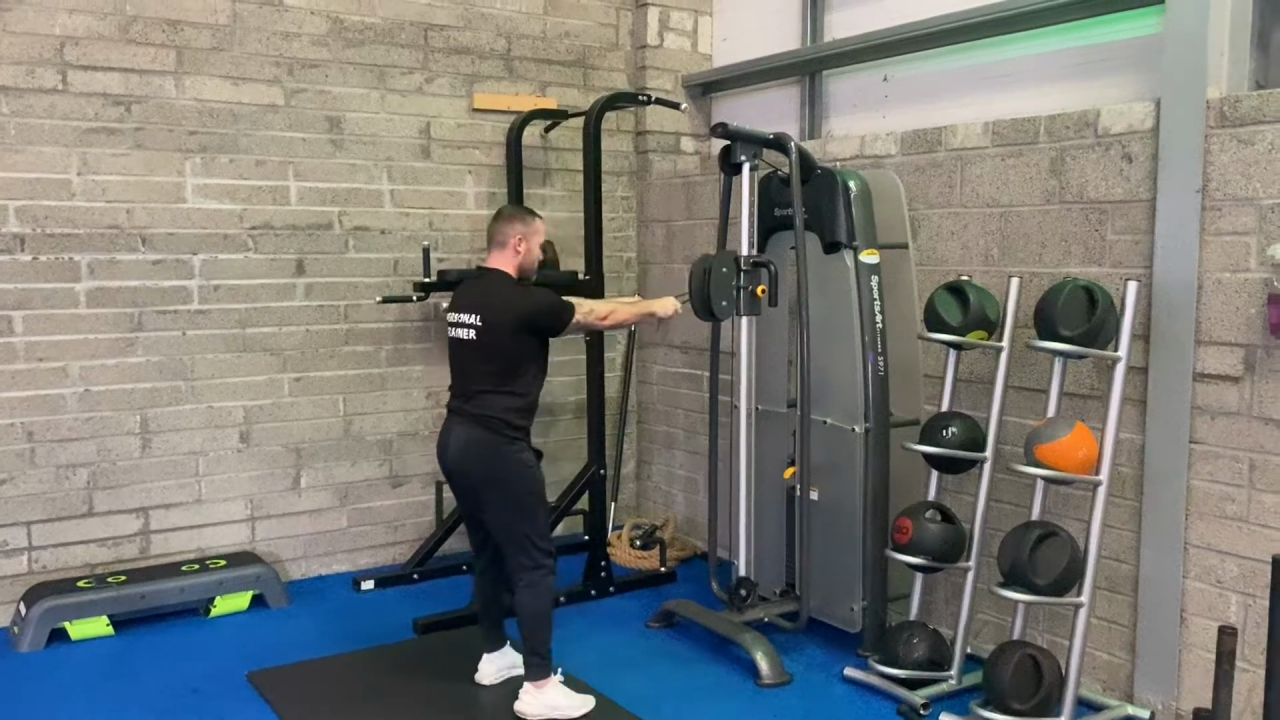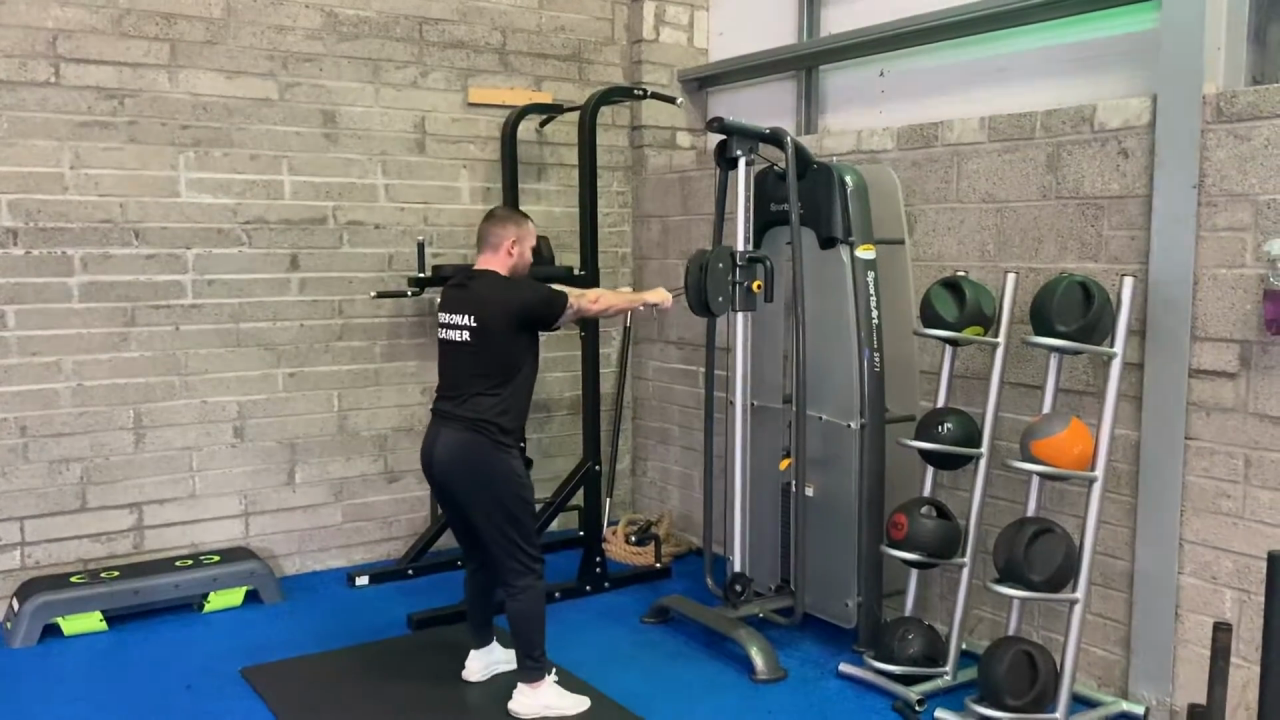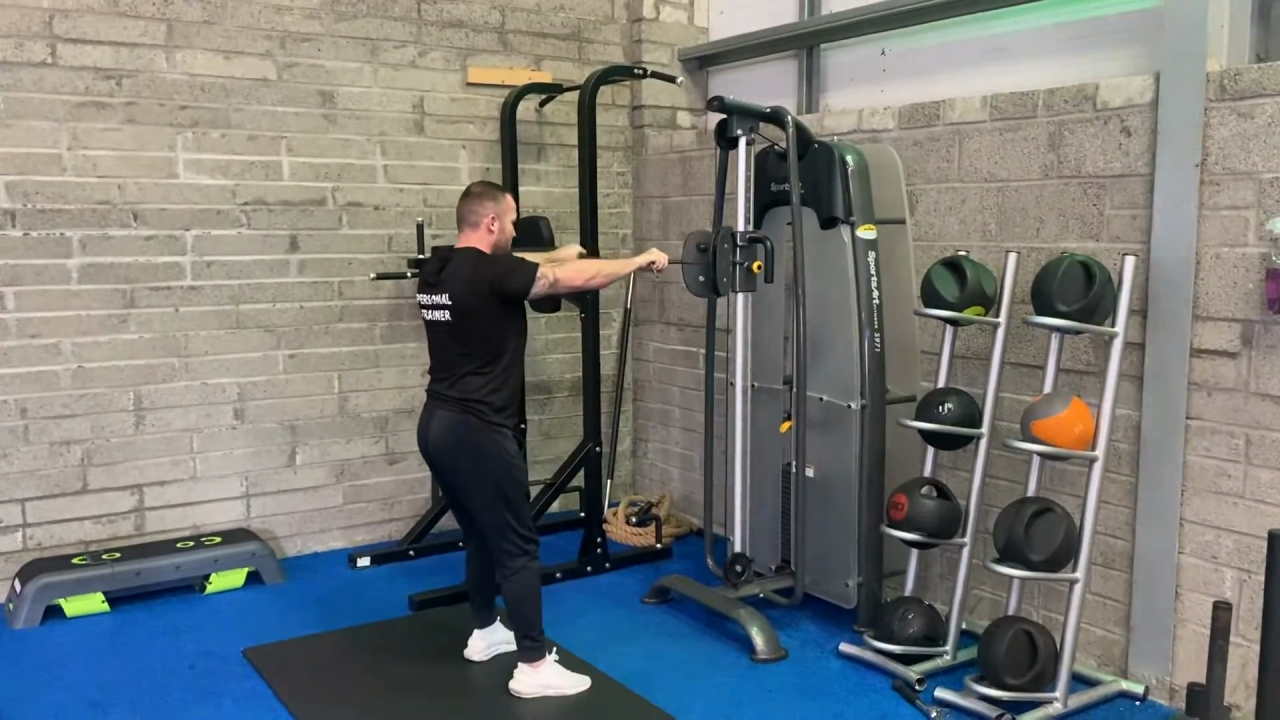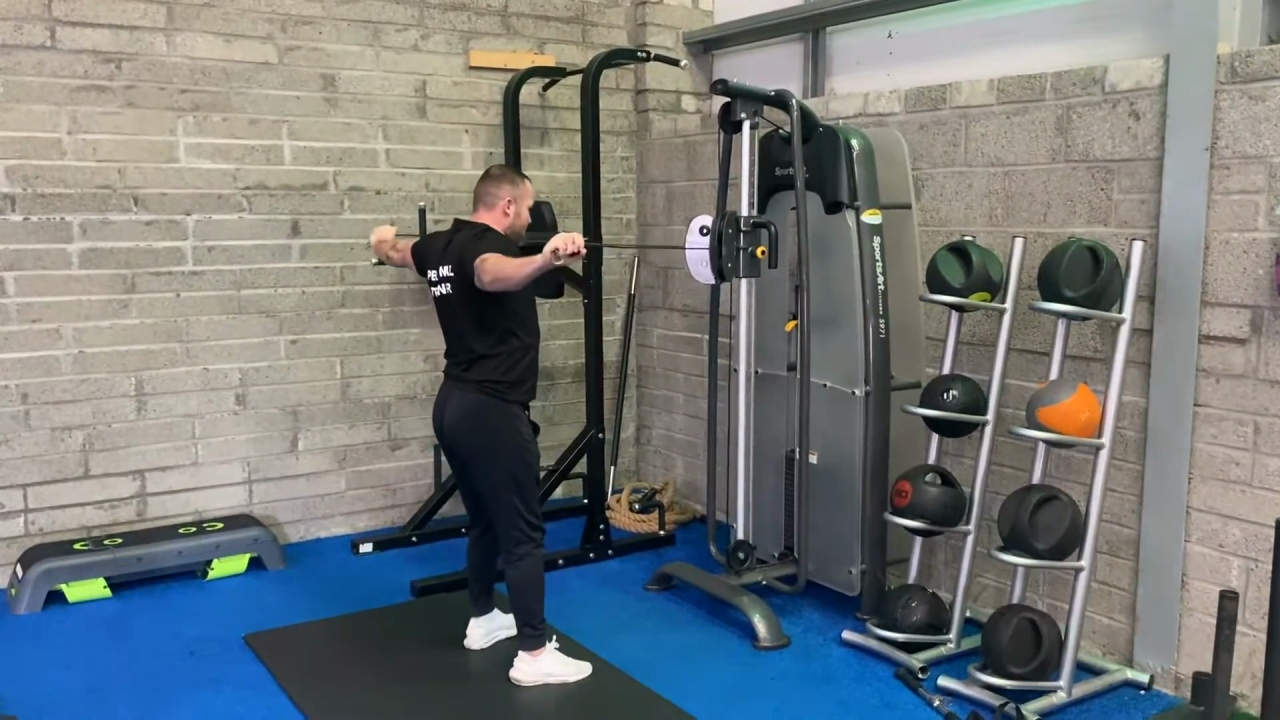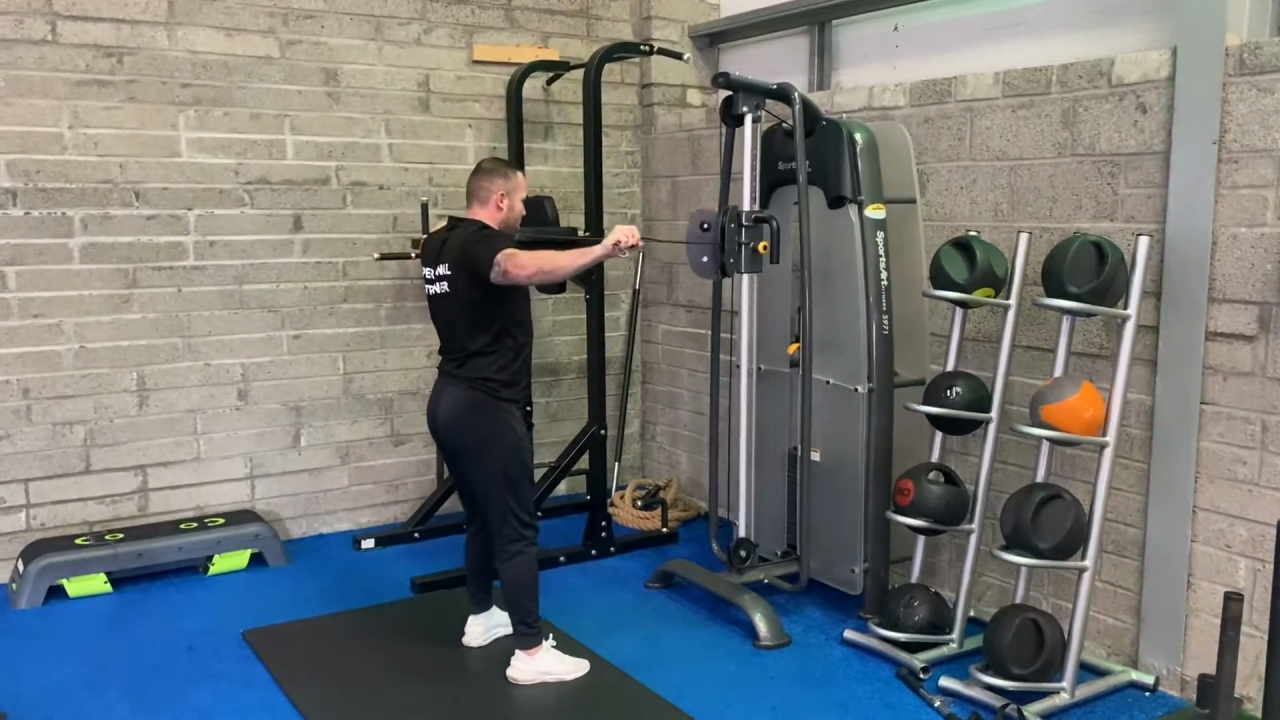
dt=1s
person 1, frame 1
left shoulder: (468, 294)
right shoulder: (520, 301)
left elbow: (571, 307)
right elbow: (597, 318)
left wrist: (636, 301)
right wrist: (653, 308)
left hip: (457, 441)
right hip: (497, 447)
left knee: (490, 553)
right knee: (533, 563)
left ankle: (494, 655)
person 1, frame 2
left shoulder: (456, 293)
right shoulder: (514, 298)
right elbow: (589, 305)
left wrist: (590, 293)
right wrist: (646, 297)
left hip: (440, 444)
right hip: (482, 451)
left knee: (482, 555)
right knee: (523, 567)
left ankle: (482, 652)
person 1, frame 3
left shoulder: (438, 268)
right shoulder: (488, 273)
right elbow: (574, 279)
left wrist: (558, 251)
right wrist: (639, 261)
left hip: (438, 425)
right hip: (477, 432)
left knee: (481, 536)
right knee: (517, 547)
left ankle: (485, 632)
right ankle: (534, 667)
person 1, frame 4
left shoulder: (441, 246)
right shoulder: (488, 246)
left elbow: (394, 251)
right elbow: (495, 275)
left wrist: (384, 240)
right wrist: (546, 258)
left hip: (455, 404)
right hip: (492, 412)
left knee: (484, 522)
right knee: (523, 534)
left ankle: (483, 620)
right ankle: (534, 654)
person 1, frame 5
left shoulder: (440, 244)
right shoulder: (481, 244)
right elbow: (524, 268)
right wrist: (602, 249)
left hip: (448, 401)
right hip: (486, 410)
left knee: (482, 519)
right knee: (516, 530)
left ankle: (481, 618)
right ankle: (530, 653)
